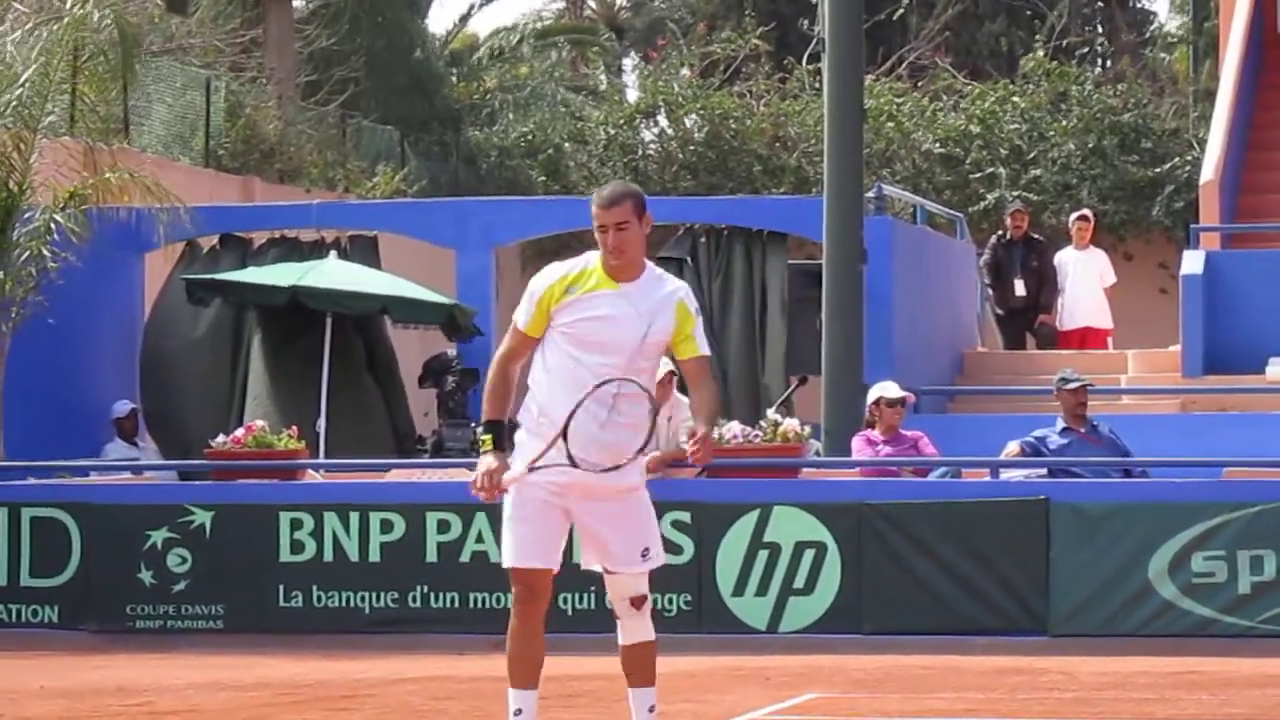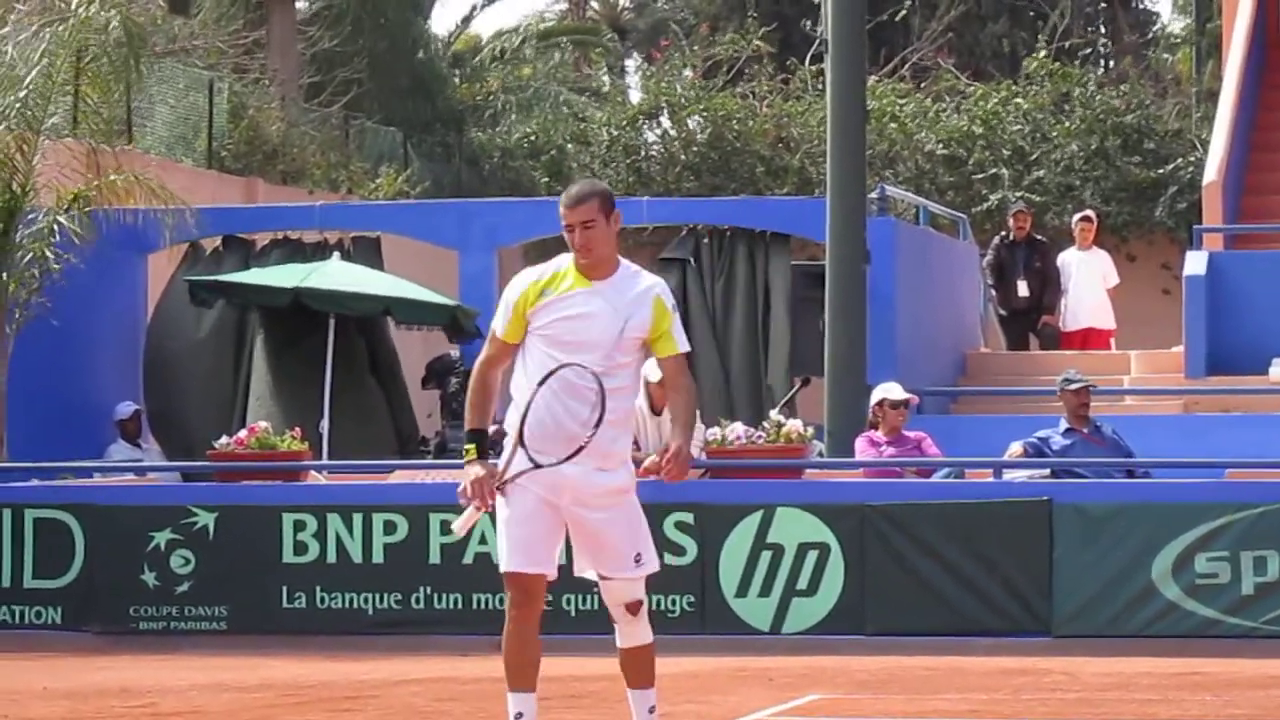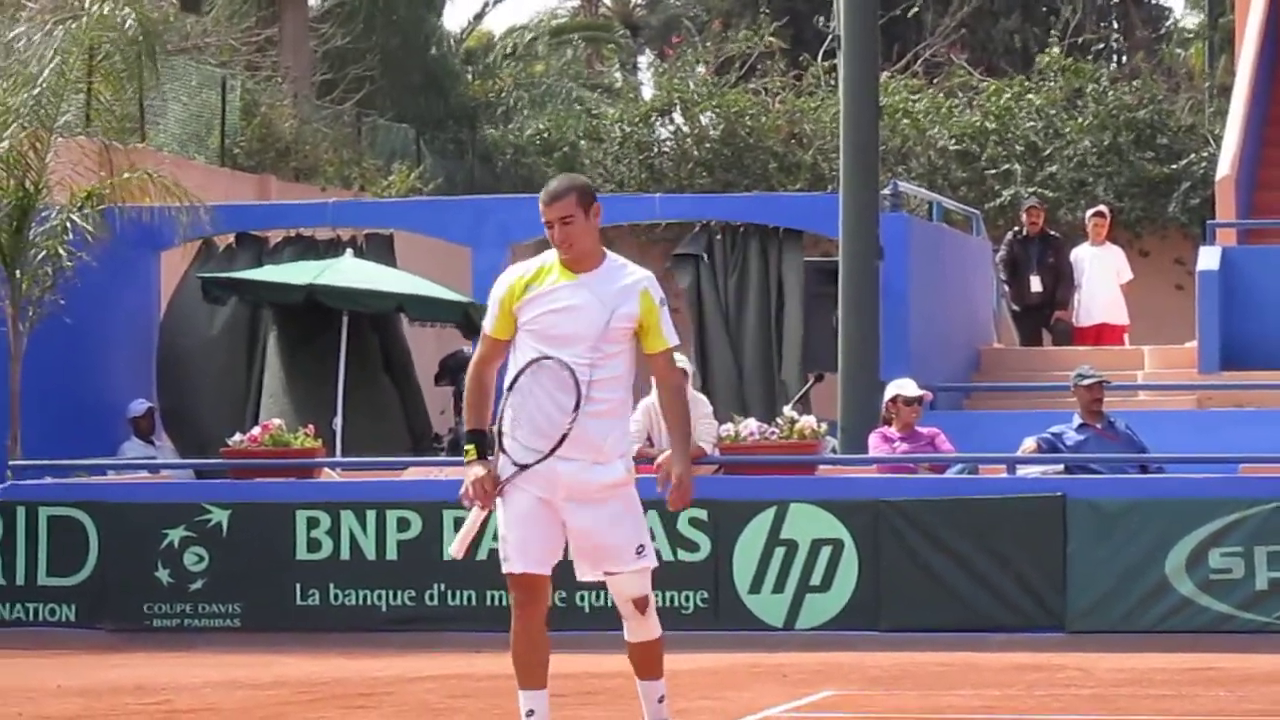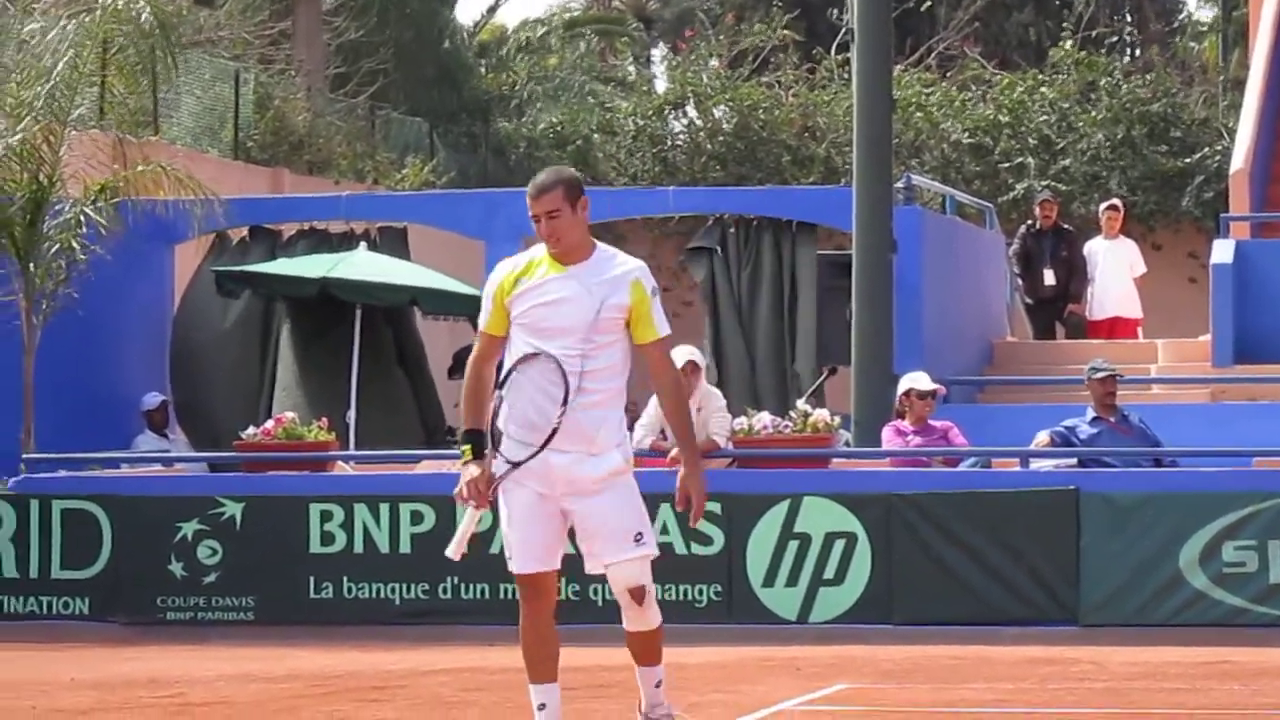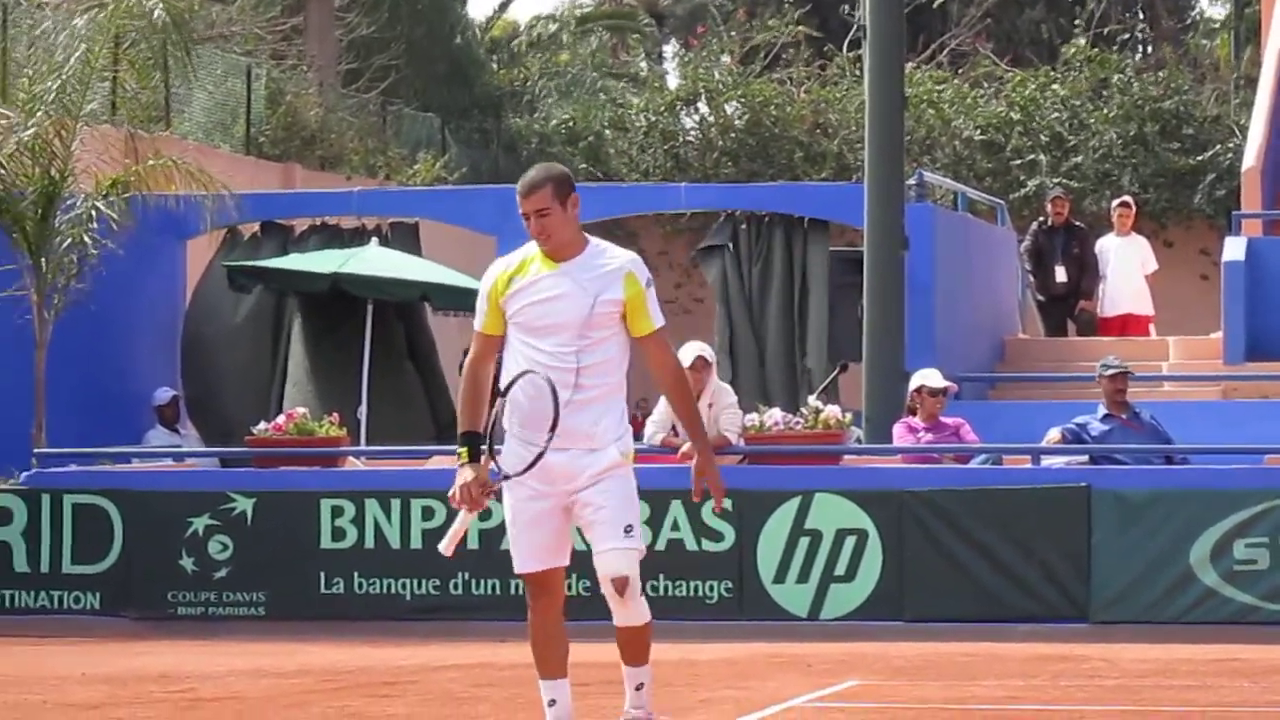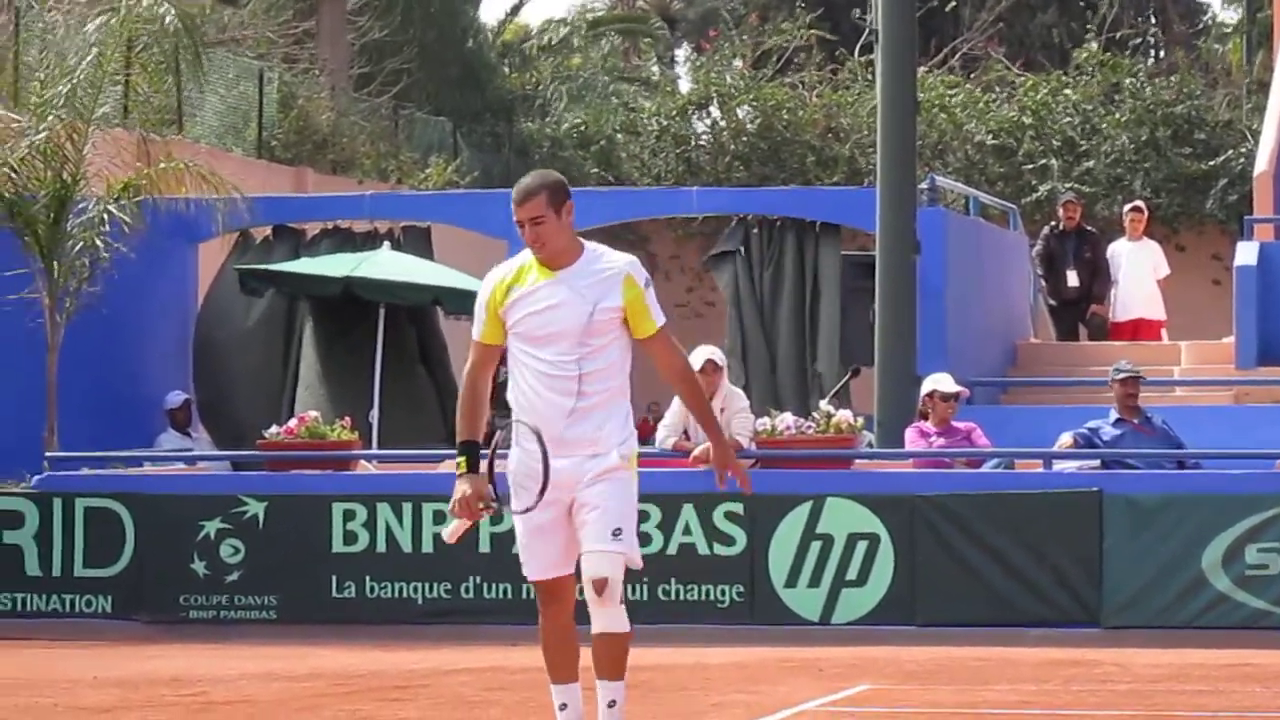
dt=0.1s
person 1, frame 1
left shoulder: (675, 298)
right shoulder: (557, 282)
left elbow: (701, 378)
right elbow: (506, 361)
left wrist: (703, 428)
right wrist: (491, 445)
left hip: (615, 471)
right hip: (535, 462)
left knee: (633, 598)
right knee: (530, 596)
person 1, frame 2
left shoulder: (650, 294)
right shoulder: (531, 286)
left elbow: (679, 380)
right elbow: (487, 369)
left wrist: (681, 440)
right wrist: (476, 454)
left hip: (607, 473)
right hip: (529, 468)
left knee: (630, 603)
right knee: (523, 598)
person 1, frame 3
left shoulder: (638, 287)
right shoulder: (519, 281)
left elbow: (669, 377)
right elbow: (482, 368)
left wrist: (680, 455)
right wrist: (476, 454)
left hip: (603, 468)
right hip: (525, 467)
left knee: (637, 598)
right knee: (527, 597)
person 1, frame 4
left shoulder: (629, 276)
right shoulder: (509, 277)
left elbow: (663, 372)
right elbow: (480, 365)
left wrist: (690, 459)
right wrist: (474, 453)
left hip: (602, 460)
right hip: (524, 462)
left knee: (634, 584)
right knee: (535, 595)
person 1, frame 5
left shoulder: (624, 270)
right shoulder: (504, 275)
left elbow: (664, 364)
right elbow: (478, 366)
left wrist: (703, 450)
right wrist: (470, 456)
left hip: (602, 456)
right hip: (528, 460)
left knee: (621, 582)
right knee: (543, 592)
person 1, frame 6
left shoulder: (621, 273)
right shoulder: (501, 284)
left elbow: (670, 361)
right elbow: (476, 376)
left wrist: (717, 440)
right wrist: (468, 466)
left hip: (603, 459)
right hip: (532, 464)
left knee: (601, 588)
right knee: (552, 597)
